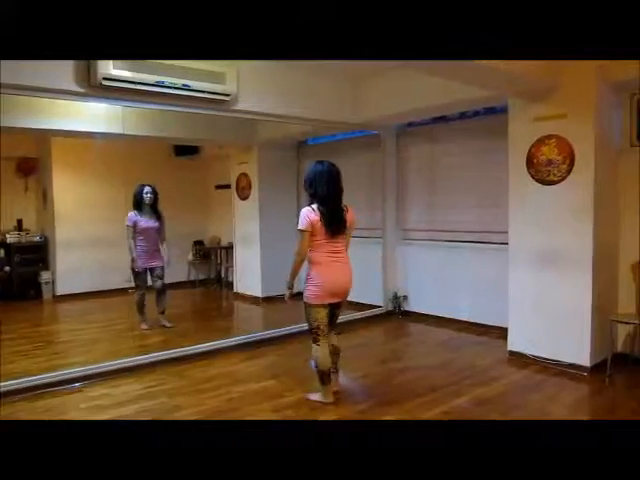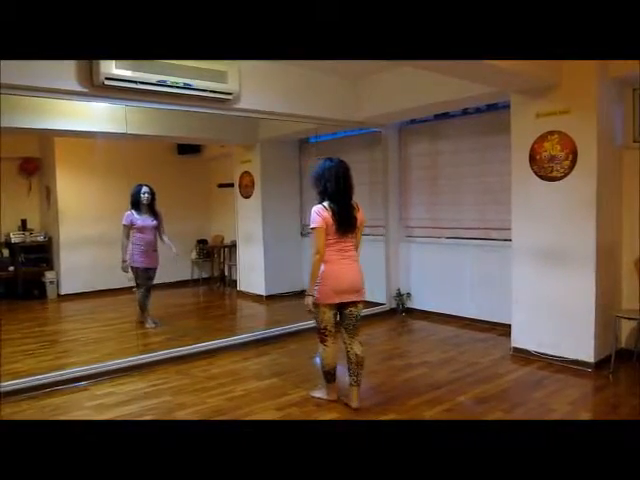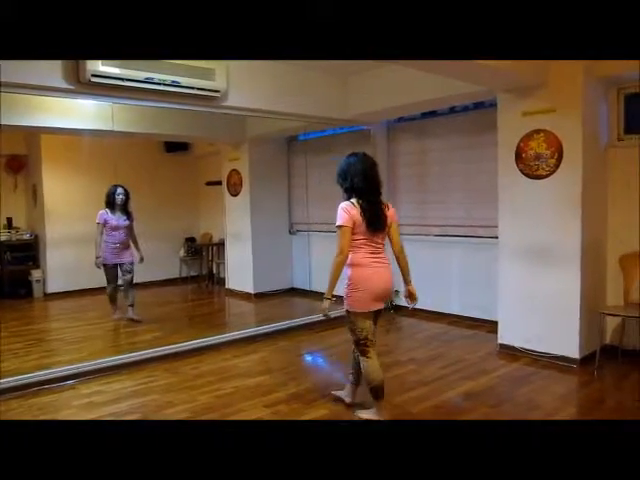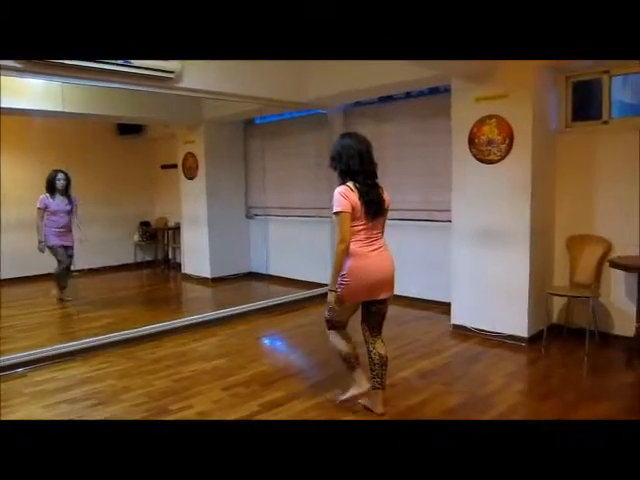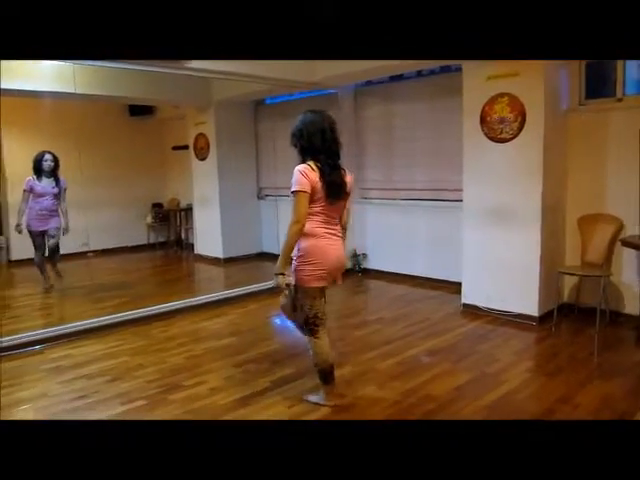
dt=1s
person 1, frame 1
left shoulder: (309, 213)
right shoulder: (347, 212)
left elbow: (301, 254)
right elbow: (344, 247)
left wrist: (290, 284)
left hip: (320, 280)
right hip: (343, 277)
left knee: (319, 338)
right knee: (330, 332)
left ankle: (326, 393)
right ankle: (334, 382)
person 1, frame 2
left shoulder: (320, 211)
right shoulder: (356, 210)
left elbow: (318, 253)
left wrist: (310, 290)
left hip: (329, 280)
right hip: (354, 277)
left knee: (327, 338)
right knee: (352, 337)
left ankle: (330, 390)
right ankle: (354, 395)
person 1, frame 3
left shoulder: (347, 208)
right shoulder: (386, 209)
left elbow: (342, 254)
right elbow: (399, 250)
left wrist: (328, 294)
right wrist: (408, 283)
left hip: (362, 282)
right hip: (383, 279)
left knee: (366, 347)
right knee: (363, 340)
left ankle: (379, 410)
right ankle: (350, 391)
person 1, frame 4
left shoulder: (343, 193)
right shoulder: (380, 192)
left elbow: (343, 242)
left wrist: (333, 286)
left hip: (359, 270)
right hip: (384, 266)
left knee: (333, 325)
right knee: (374, 334)
left ankle: (359, 381)
right ankle: (376, 399)
person 1, frame 5
left shoulder: (304, 172)
right shoulder: (343, 174)
left elbow: (297, 224)
left wrist: (280, 267)
left hip: (313, 255)
right hip: (335, 252)
left knee: (315, 328)
right knee: (293, 306)
left ankle: (329, 393)
person 2, frame 1
left shoulder: (158, 215)
right shoulder: (133, 216)
left elbow: (162, 238)
right elbow: (131, 239)
left wrist: (166, 255)
right wrist: (134, 259)
left hip: (155, 257)
right hip: (140, 257)
left knee: (160, 287)
right knee: (141, 290)
left ankle: (162, 318)
right ankle: (142, 320)
person 2, frame 2
left shoulder: (156, 214)
right shoulder: (130, 215)
left elbow: (162, 235)
right elbow: (125, 238)
left wrist: (173, 248)
right wrist: (124, 259)
left hip: (152, 255)
right hip: (137, 256)
left knee: (148, 287)
right knee: (141, 287)
left ankle: (142, 315)
right ankle: (146, 317)
person 2, frame 3
left shoulder: (128, 214)
right shoulder: (103, 214)
left elbow: (132, 234)
right elbow: (99, 236)
left wrist: (139, 251)
right wrist: (98, 255)
left hip: (125, 251)
right hip: (109, 252)
left knee: (129, 280)
right knee: (112, 284)
left ankle: (130, 311)
right ankle: (115, 310)
person 2, frame 4
left shoulder: (71, 199)
right shoulder: (44, 199)
left elbow: (74, 217)
right elbow: (40, 220)
left wrist: (80, 232)
right wrist: (40, 240)
left hip: (67, 236)
right hip: (52, 236)
left knee: (68, 264)
right knee: (63, 262)
left ankle: (62, 292)
right ankle: (56, 286)
person 2, frame 5
left shoulder: (59, 182)
right shoulder: (31, 181)
left elbow: (62, 203)
right elbow: (24, 203)
left wrist: (66, 221)
right wrist: (19, 222)
left hip: (53, 218)
right hip: (35, 219)
left knee: (53, 245)
right knee: (39, 251)
left ankle: (55, 266)
right ankle: (46, 279)
